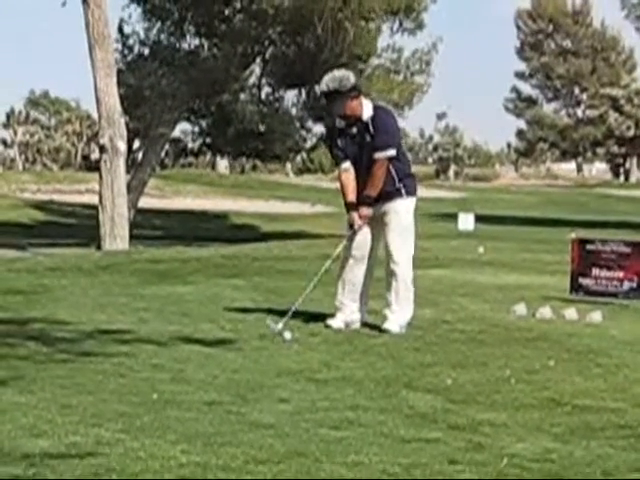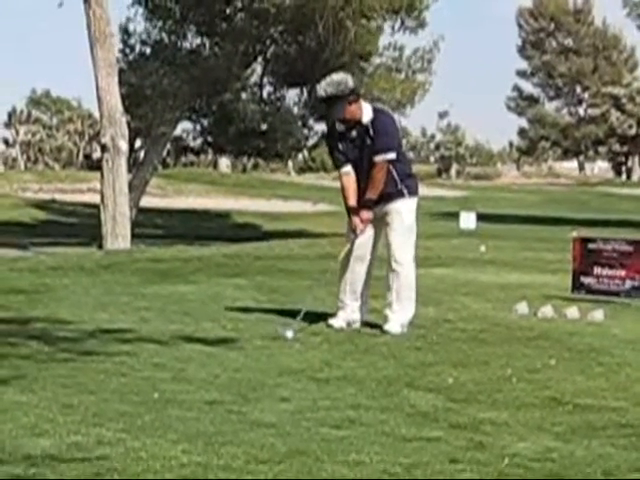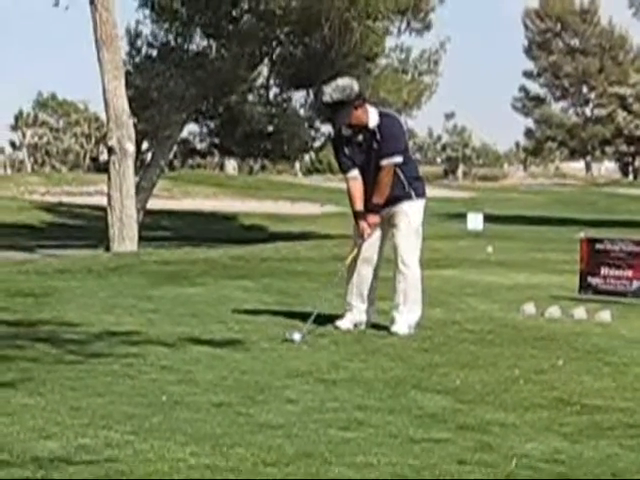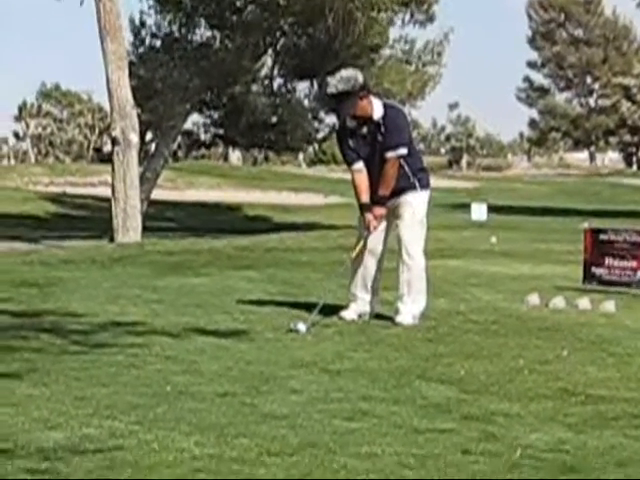
dt=0.3s
person 1, frame 1
left shoulder: (381, 117)
right shoulder: (336, 129)
left elbow: (381, 164)
right elbow: (346, 169)
left wrist: (366, 202)
right wrist: (352, 207)
left hip: (396, 195)
right hip: (364, 201)
left knee: (398, 257)
right knee: (355, 254)
left ankle: (398, 317)
right ankle: (349, 312)
person 1, frame 2
left shoulder: (382, 120)
right shoulder: (335, 132)
left elbow: (381, 167)
right elbow: (346, 173)
left wrist: (368, 205)
right wrist: (353, 210)
left hip: (397, 196)
right hip: (364, 202)
left knee: (400, 256)
right knee: (355, 254)
left ankle: (398, 317)
right ankle: (350, 312)
person 1, frame 3
left shoulder: (388, 124)
right shoulder: (342, 136)
left elbow: (387, 171)
right elbow: (353, 178)
left wrist: (375, 210)
right wrist: (360, 215)
left hip: (405, 198)
right hip: (371, 204)
left knee: (406, 257)
right knee: (362, 256)
left ankle: (405, 318)
right ankle: (357, 313)
person 1, frame 4
left shoulder: (392, 116)
right shoulder: (346, 129)
left elbow: (392, 163)
right elbow: (358, 170)
left wrist: (380, 202)
right wrist: (366, 207)
left hip: (410, 189)
right hip: (376, 195)
left knee: (410, 247)
right knee: (367, 247)
left ankle: (410, 308)
right ankle: (361, 304)
